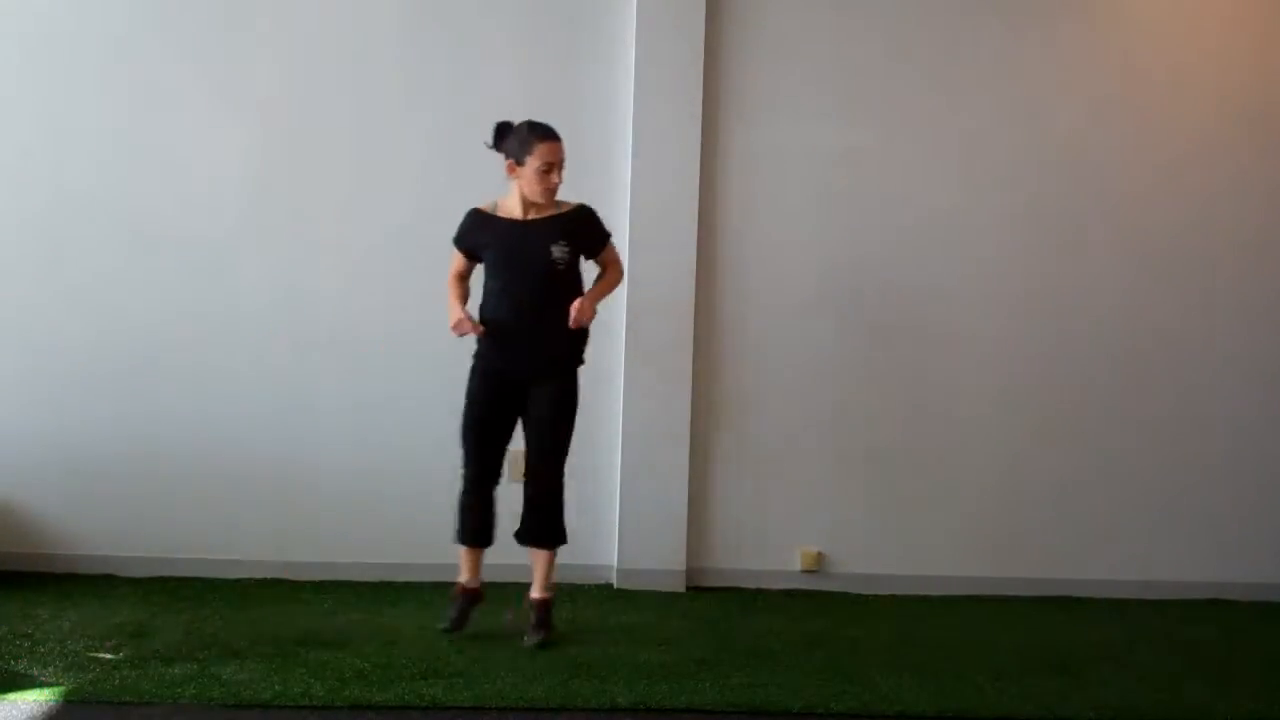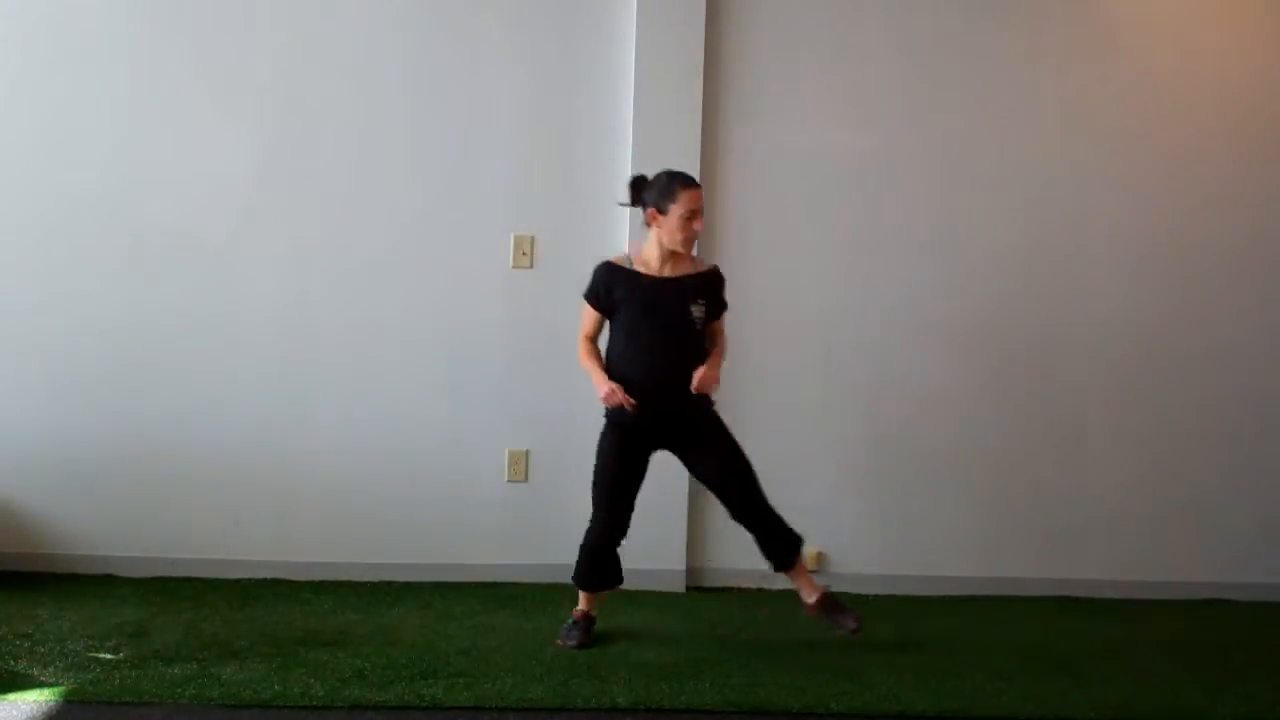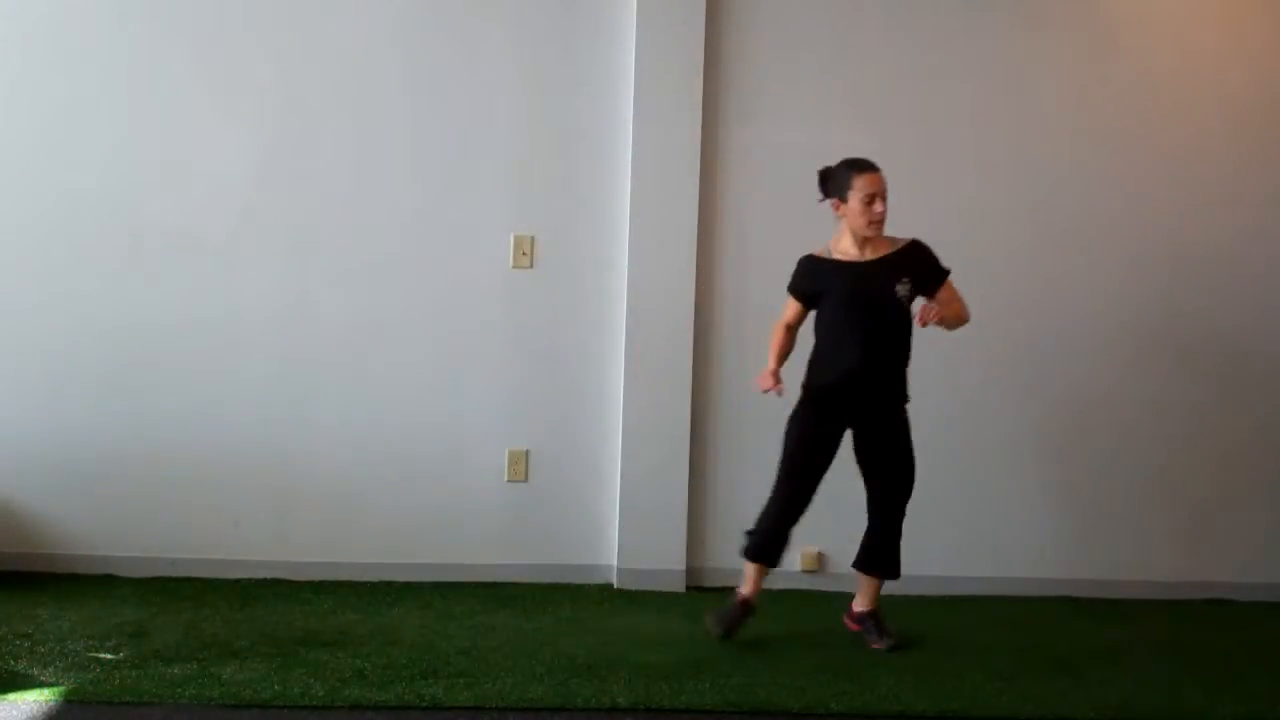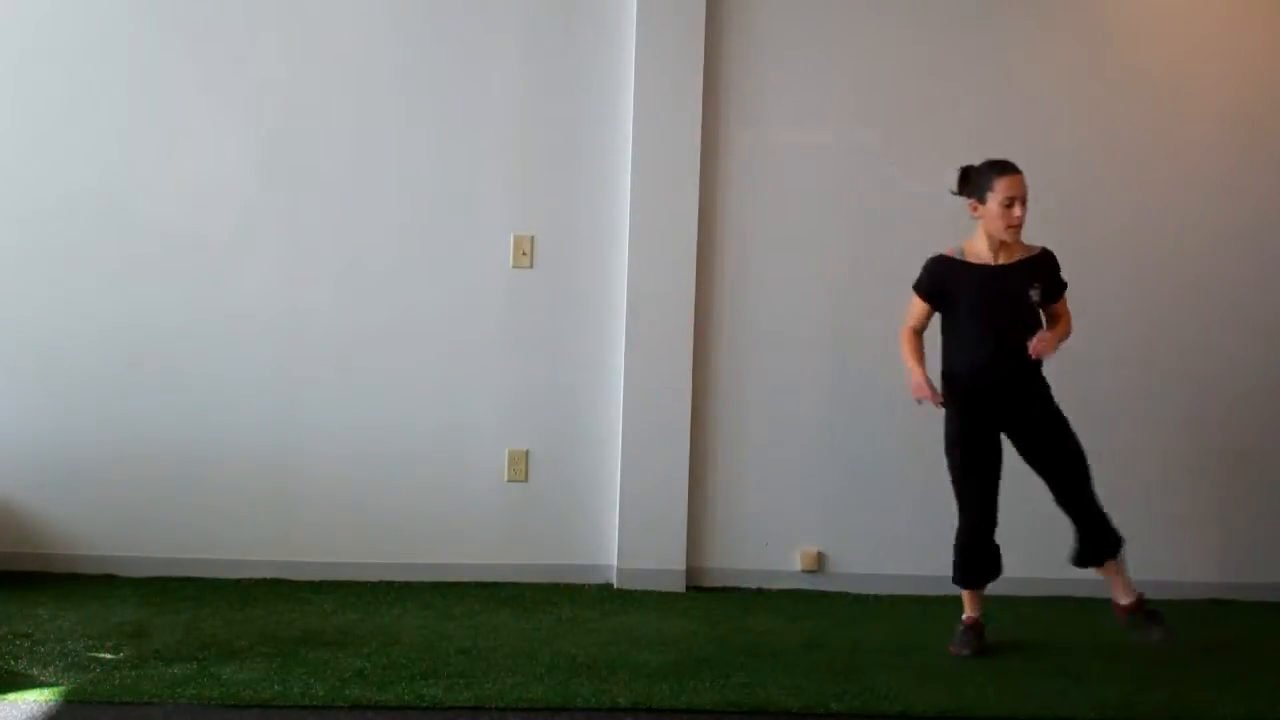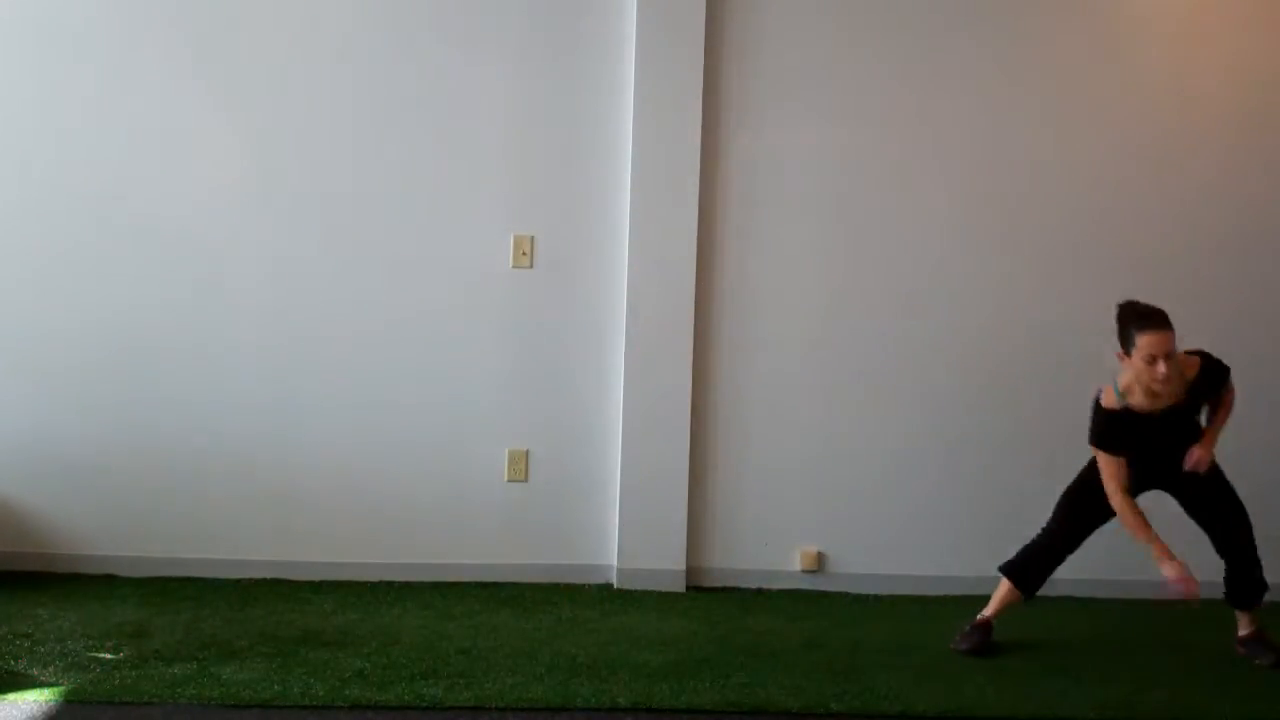
dt=0.3s
person 1, frame 1
left shoulder: (577, 220)
right shoulder: (481, 223)
left elbow: (614, 268)
right elbow: (457, 276)
left wrist: (591, 300)
right wrist: (458, 310)
left hip: (555, 368)
right hip: (495, 365)
left knee: (545, 476)
right knee: (479, 472)
left ankle: (540, 597)
right ankle: (468, 583)
person 1, frame 2
left shoulder: (706, 279)
right shoulder: (614, 276)
right elbow: (586, 339)
left wrist: (713, 366)
right wrist: (602, 381)
left hip: (690, 412)
right hip: (631, 416)
left knee: (749, 502)
right knee: (609, 518)
left ankle: (815, 598)
right ankle: (583, 612)
person 1, frame 3
left shoulder: (911, 256)
right shoulder: (816, 267)
left elbow: (959, 312)
right elbow: (787, 324)
left wrist: (936, 314)
right wrist: (771, 367)
left hip: (884, 401)
right hip: (824, 397)
left knee: (889, 502)
right knee: (789, 498)
left ankle: (864, 608)
right ankle: (746, 595)
person 1, frame 4
left shoulder: (1039, 262)
right shoulder: (945, 269)
left elbow: (1061, 318)
right elbow: (910, 331)
left wrist: (1053, 337)
right wrist: (917, 374)
left hip: (1029, 396)
right hip: (969, 404)
left knee: (1078, 497)
right knee: (976, 513)
left ankle: (1126, 600)
right ankle: (970, 617)
person 1, frame 5
left shoulder: (1200, 370)
right shoulder: (1111, 409)
left elbow: (1225, 394)
right elbow: (1117, 494)
left wrist: (1208, 440)
right wrist: (1164, 559)
left hip: (1187, 462)
right hip: (1128, 465)
left knee: (1237, 536)
right knee: (1058, 537)
left ankle: (1248, 632)
right ankle: (985, 620)
